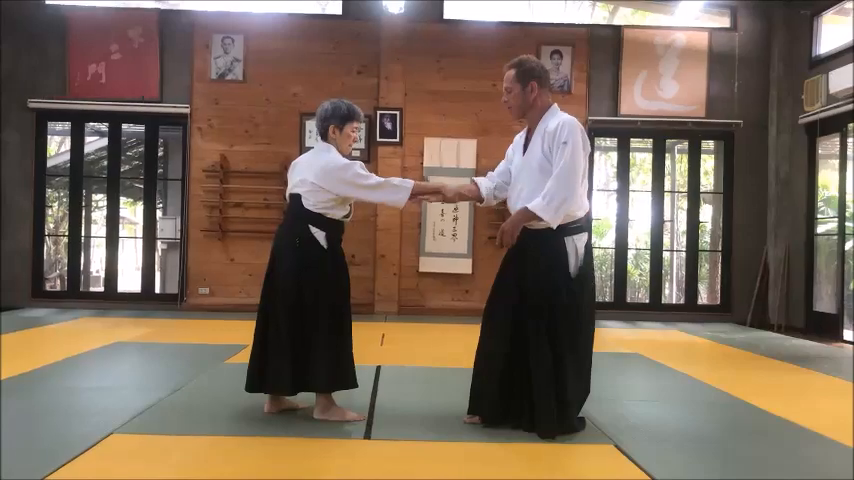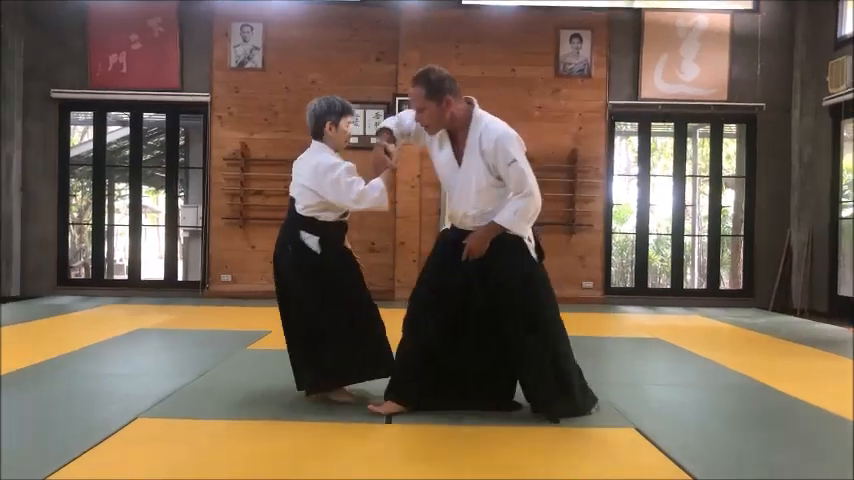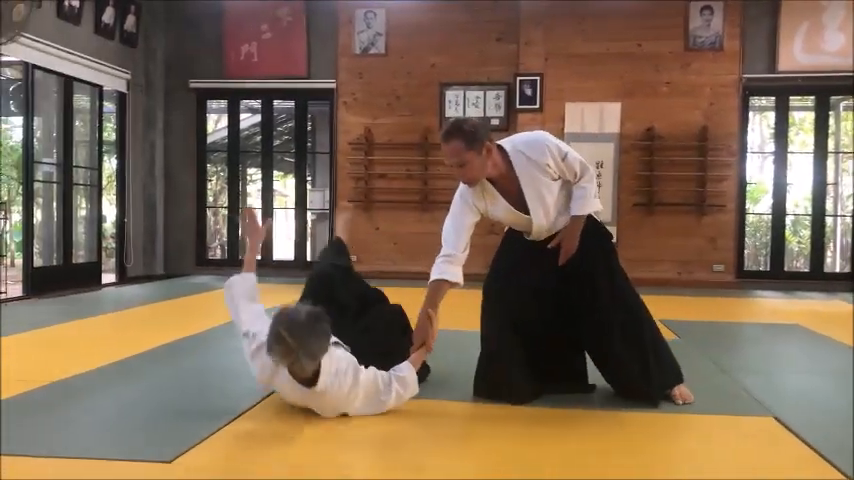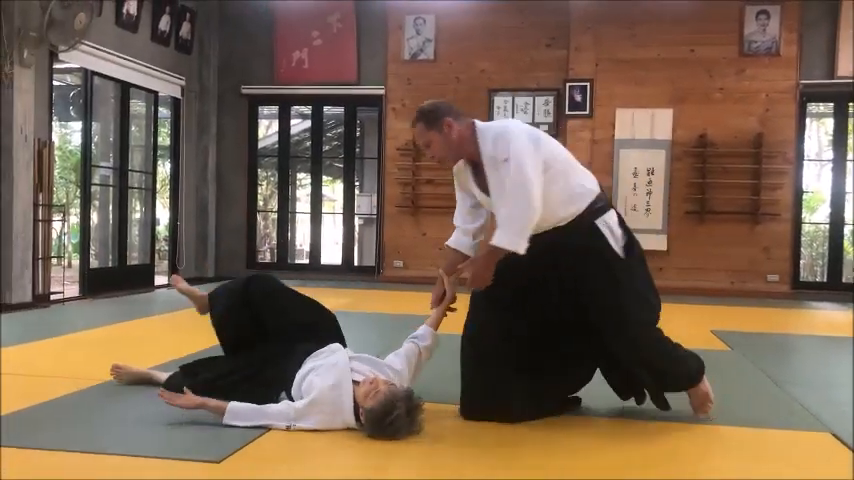
dt=0.7s
person 1, frame 1
left shoulder: (565, 128)
right shoulder: (522, 139)
left elbow: (562, 193)
right elbow: (495, 184)
left wrist: (518, 219)
right wrist: (453, 193)
left hip: (560, 247)
right hip: (529, 244)
left knee: (555, 335)
right knee: (504, 324)
left ankle: (557, 416)
right ankle: (498, 407)
person 1, frame 2
left shoulder: (496, 135)
right shoulder: (428, 125)
left elbow: (527, 197)
right elbow: (399, 122)
left wrist: (486, 234)
right wrist: (387, 136)
left hip: (506, 243)
right hip: (458, 237)
left knee: (534, 324)
right knee: (427, 312)
left ankle: (567, 399)
right ankle: (407, 394)
person 1, frame 3
left shoulder: (538, 146)
right shoulder: (470, 195)
left elbow: (584, 176)
right elbow: (451, 255)
left wrist: (575, 229)
right wrist: (426, 316)
left hip: (576, 230)
right hip: (525, 242)
left knee: (615, 308)
right knee: (502, 304)
left ankle: (665, 380)
right ankle: (511, 384)
person 1, frame 4
left shoulder: (507, 139)
right shoulder: (464, 169)
left elbow: (523, 209)
right elbow: (467, 230)
left wrist: (488, 261)
right wrist: (445, 281)
left hip: (590, 232)
right hip: (546, 239)
left knee: (624, 319)
right knee: (496, 310)
left ankle: (689, 377)
right ankle: (500, 403)
person 2, frame 1
left shoulder: (302, 162)
right shoulder: (338, 167)
right elbow: (383, 188)
right wrist: (434, 188)
left hip: (292, 242)
right hip: (315, 247)
left knee: (287, 319)
right knee: (325, 323)
left ankle: (275, 395)
right ankle: (324, 402)
person 2, frame 2
left shoulder: (308, 159)
right shoulder: (330, 165)
right elbow: (362, 198)
left wrist: (341, 239)
right wrist: (384, 173)
left hip: (295, 245)
right hip: (312, 250)
left knee: (312, 318)
right knee: (341, 316)
left ankle: (314, 379)
right ankle: (328, 381)
person 2, frame 3
left shoulder: (265, 365)
right shoulder: (345, 381)
left elbow: (245, 303)
right elbow: (393, 390)
left wrist: (252, 245)
right wrist: (422, 350)
person 2, frame 4
left shoulder: (330, 410)
right shoulder: (395, 379)
left elbow: (262, 415)
right elbow: (418, 345)
left wrist: (205, 404)
right wrist: (439, 309)
left hip: (290, 373)
right hip: (327, 345)
left knee: (214, 372)
right knee: (257, 289)
left ankle: (155, 376)
right ankle: (210, 300)
